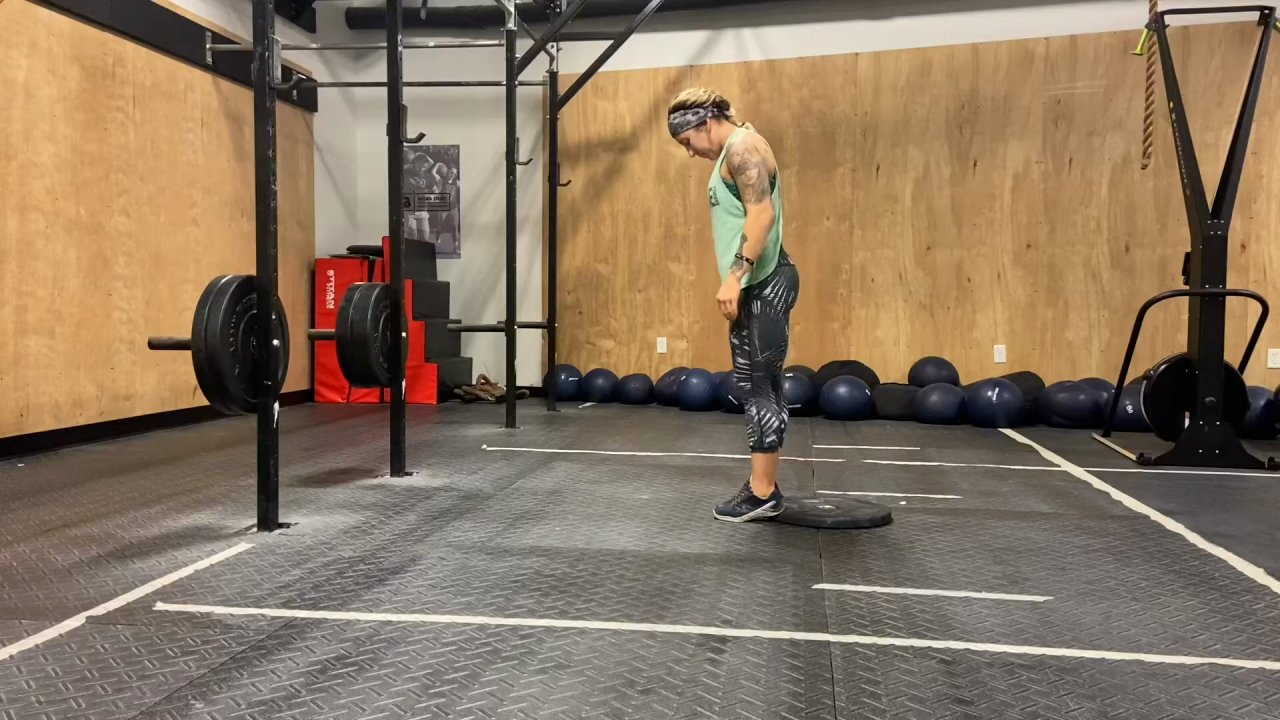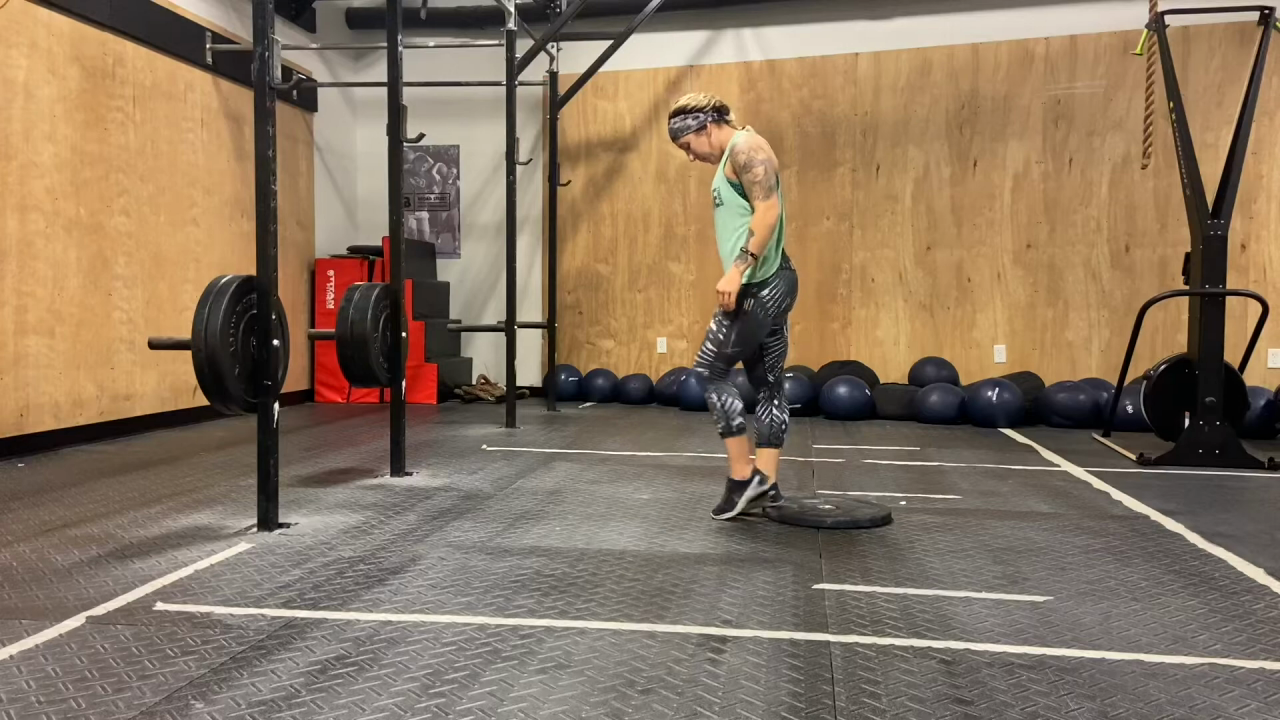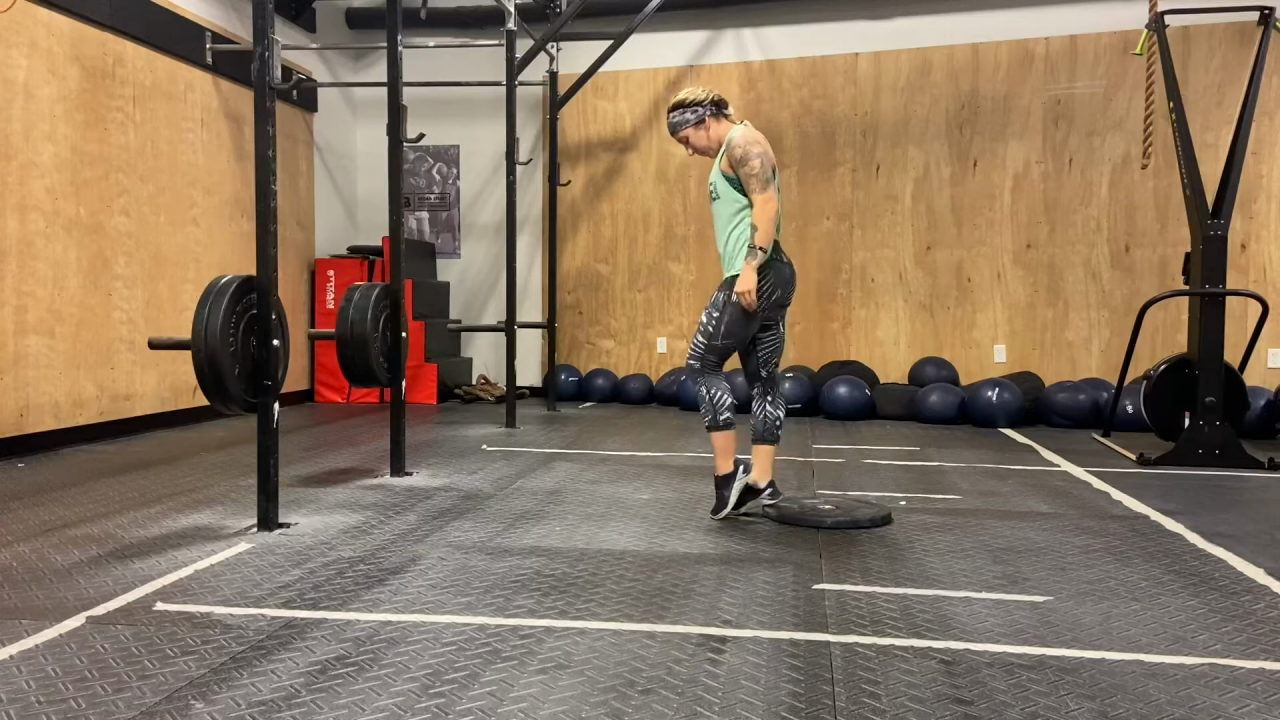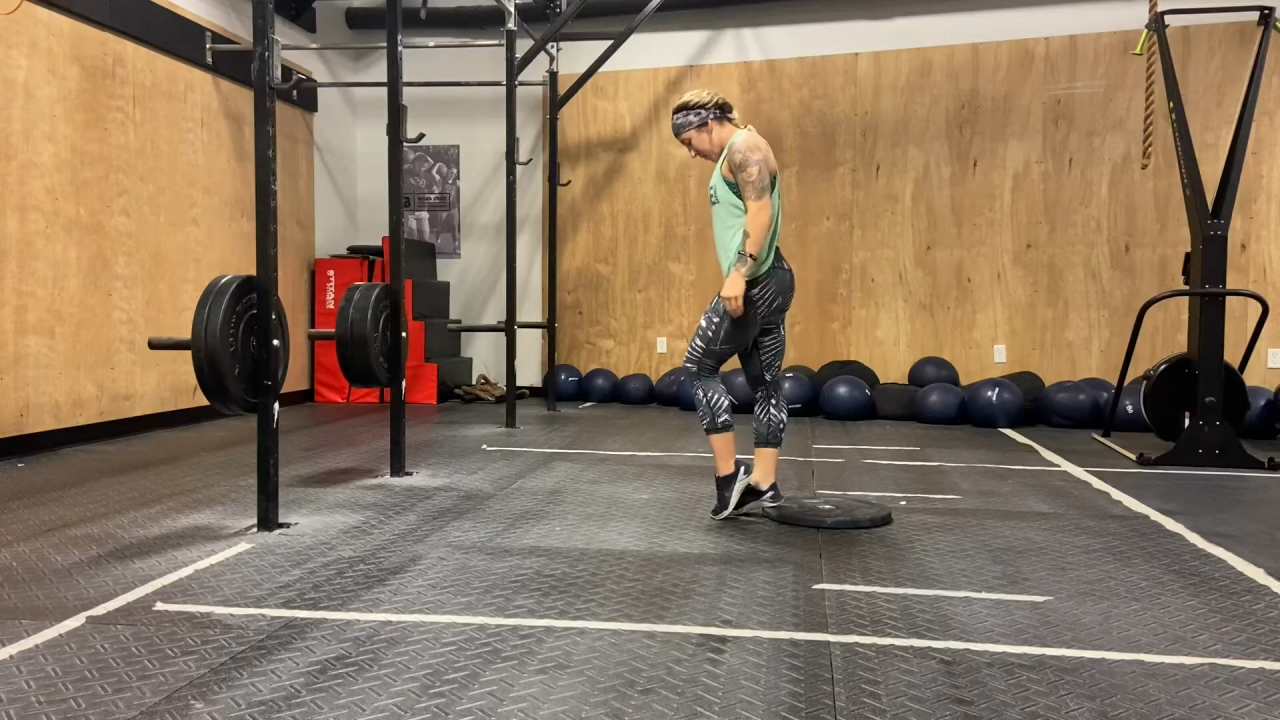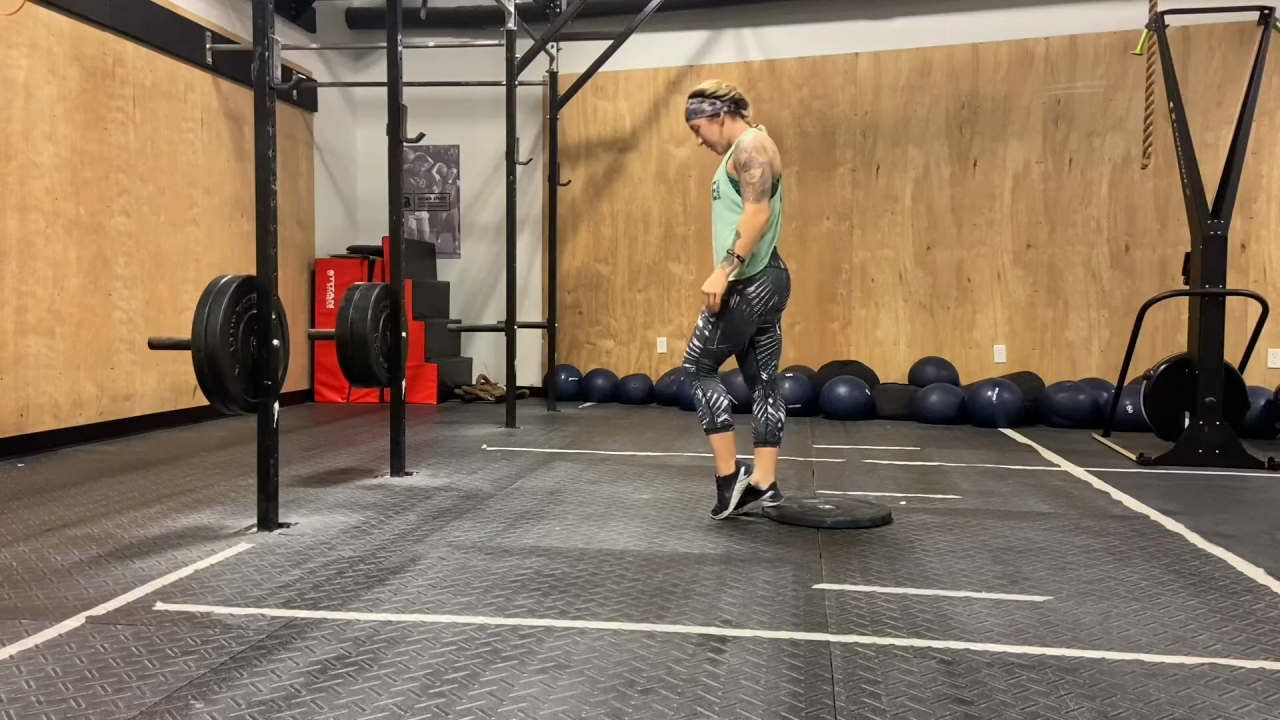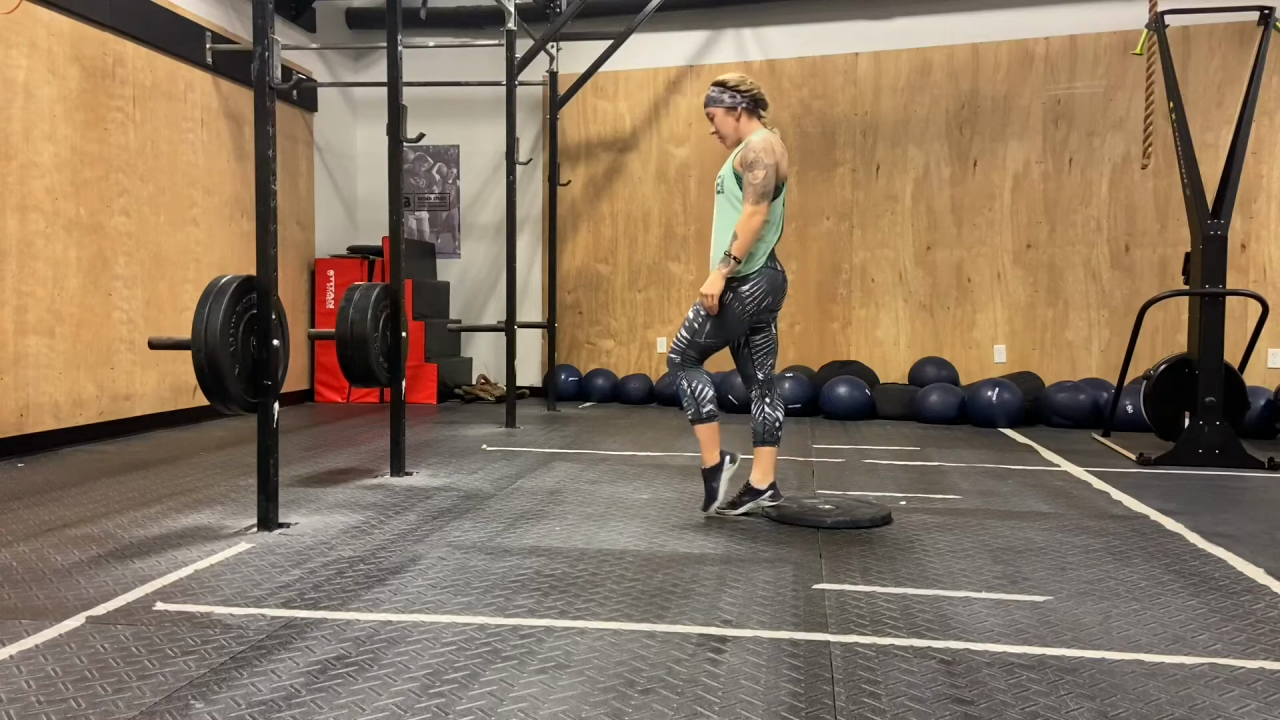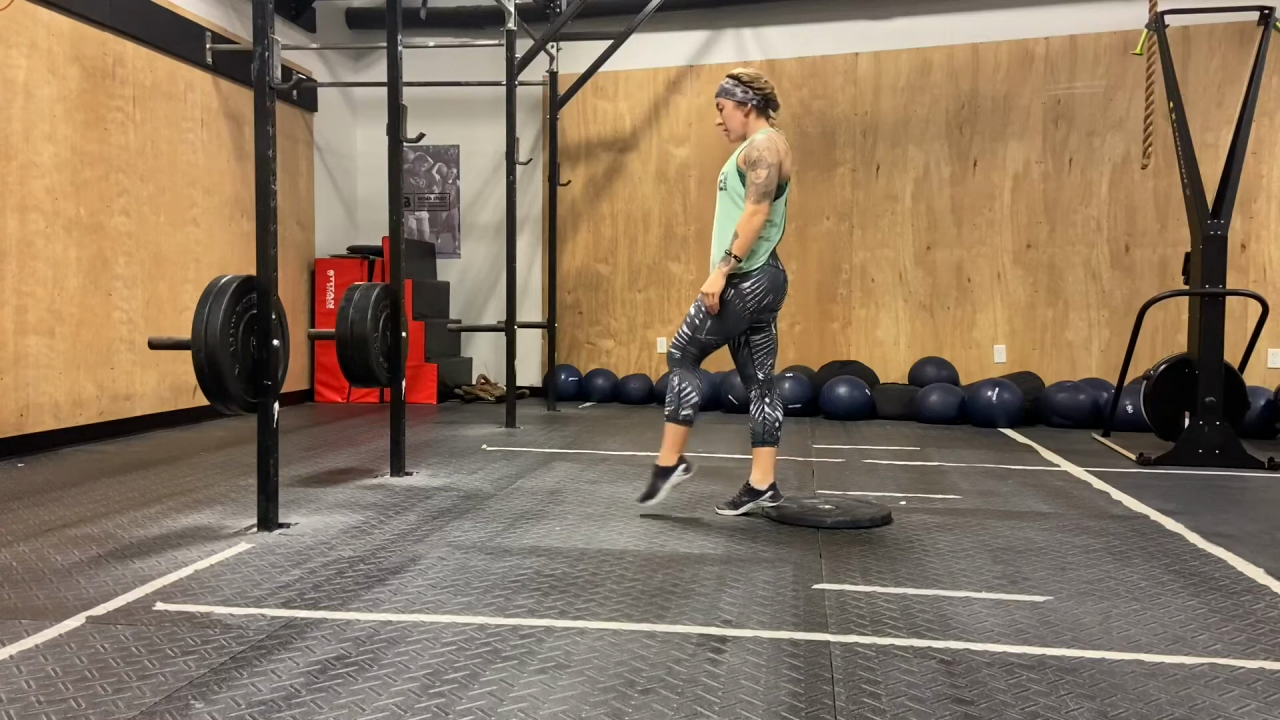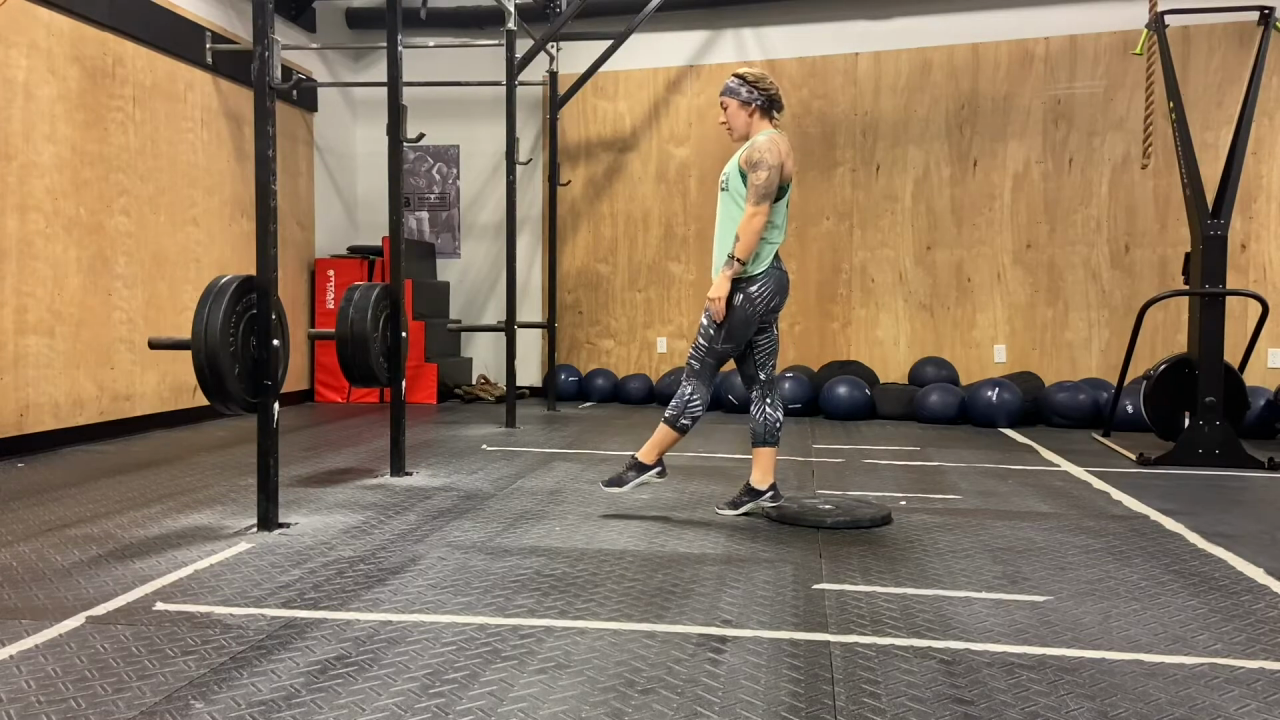
dt=0.2s
person 1, frame 1
left shoulder: (742, 146)
right shoulder: (736, 152)
left elbow: (762, 215)
left wrist: (734, 276)
right wrist: (740, 279)
left hip: (762, 284)
right hip: (767, 281)
left knee: (753, 384)
right knee: (766, 384)
left ankle: (762, 492)
right ankle: (765, 487)
person 1, frame 2
left shoulder: (746, 147)
right shoulder: (734, 157)
left elbow: (768, 212)
left wrist: (736, 270)
right wrist: (741, 274)
left hip: (760, 284)
right hip: (769, 283)
left knee: (712, 369)
right knee: (766, 384)
left ankle: (742, 475)
right ankle: (764, 482)
person 1, frame 3
left shoulder: (742, 141)
right shoulder: (733, 151)
left elbow: (767, 204)
left wrist: (749, 267)
left hip: (756, 277)
right hip: (766, 278)
left knee: (702, 363)
right knee: (762, 379)
left ankle: (728, 469)
right ankle: (762, 482)
person 1, frame 4
left shoulder: (744, 147)
right shoulder: (735, 155)
left elbow: (761, 212)
left wrist: (739, 274)
left hip: (754, 283)
right hip: (766, 282)
left knee: (700, 366)
right knee: (765, 383)
left ankle: (729, 471)
right ankle: (764, 483)
person 1, frame 5
left shoulder: (751, 145)
right shoulder: (744, 150)
left elbow: (757, 214)
left wrist: (722, 270)
left hip: (750, 281)
right hip: (764, 280)
left knee: (699, 367)
right knee: (762, 382)
left ankle: (729, 471)
right ankle: (763, 483)
person 1, frame 6
left shoulder: (760, 145)
right shoulder: (753, 149)
left elbow: (756, 215)
left wrist: (720, 271)
left hip: (747, 281)
right hip: (759, 279)
left knee: (683, 358)
right knee: (760, 382)
left ankle: (715, 461)
right ankle: (763, 484)
person 1, frame 7
left shoulder: (764, 144)
right shoulder: (757, 147)
left elbow: (756, 214)
left wrist: (720, 270)
left hip: (747, 279)
right hip: (759, 278)
left knee: (683, 358)
right knee: (759, 381)
left ankle: (671, 461)
right ankle: (762, 484)
person 1, frame 8
left shoulder: (766, 146)
right shoulder: (760, 149)
left elbow: (756, 216)
left wrist: (725, 276)
left hip: (749, 283)
right hip: (760, 282)
left knee: (700, 371)
right knee: (760, 382)
left ankle: (648, 460)
right ankle: (763, 485)
